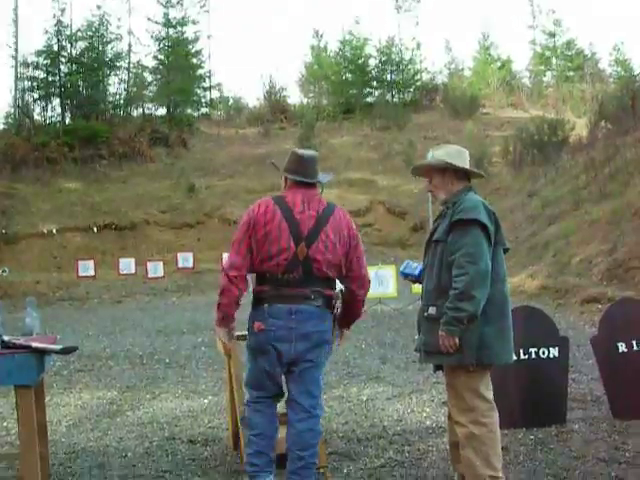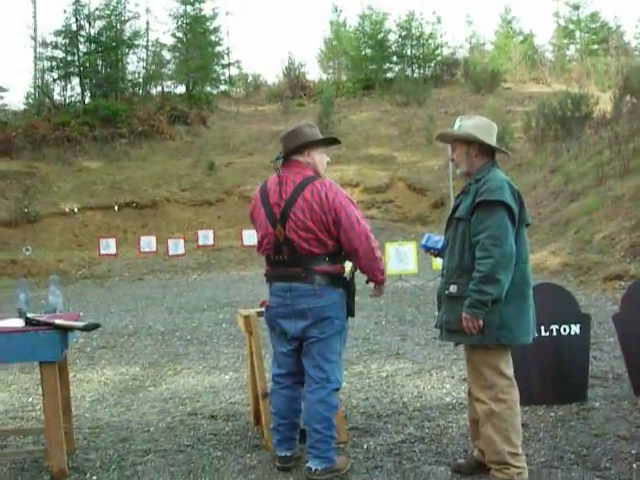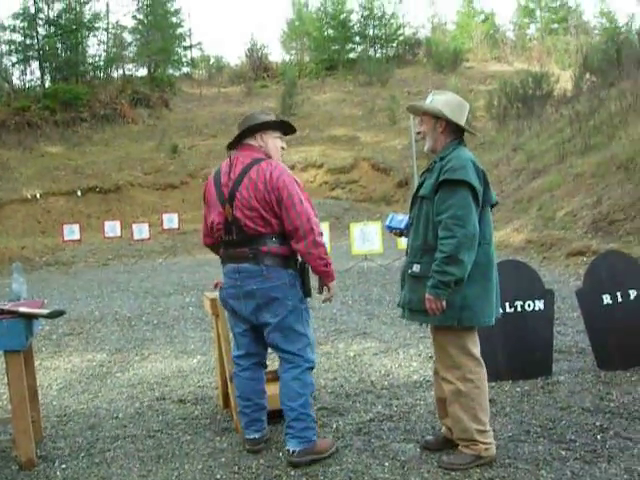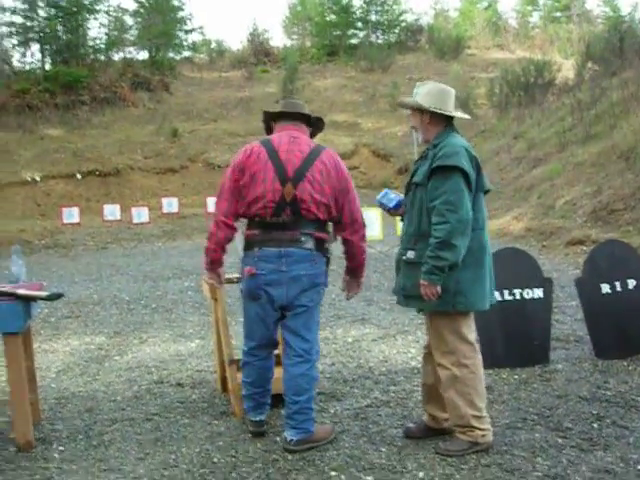
dt=0.7s
person 1, frame 1
left shoulder: (469, 210)
right shoulder: (458, 211)
left elbow: (472, 275)
left wrist: (452, 323)
right wrist: (424, 278)
left hip: (467, 334)
right hip: (460, 333)
left knee: (473, 412)
right knee: (461, 411)
person 1, frame 2
left shoulder: (492, 189)
right shoulder: (481, 186)
left elbow: (496, 256)
left wrist: (476, 306)
right wrist: (447, 250)
left hip: (487, 313)
right hip: (479, 309)
left knee: (494, 388)
right knee: (481, 386)
person 1, frame 3
left shoulder: (457, 166)
right shoulder: (448, 164)
left elbow: (459, 236)
left wrist: (438, 286)
right wrist: (412, 230)
left hip: (453, 292)
right hip: (445, 288)
left knee: (460, 367)
right knee: (447, 364)
left ankle: (477, 443)
right ankle: (454, 429)
person 1, frame 4
left shoulder: (450, 155)
right shoulder: (443, 152)
left elbow: (453, 222)
left wrist: (433, 272)
right wrist: (406, 211)
left hip: (448, 278)
right hip: (441, 276)
left knee: (456, 354)
right knee: (436, 351)
left ankle: (474, 430)
right ankle: (439, 418)
person 2, frame 1
left shoulder: (261, 211)
right shoulder: (340, 218)
left elbow: (235, 270)
right elbow: (359, 280)
left wrist: (224, 317)
right wrist: (345, 320)
left hip: (269, 318)
right hip: (316, 320)
left knee: (261, 399)
right knee: (306, 406)
person 2, frame 2
left shoulder: (262, 193)
right shoulder: (326, 192)
right elbow: (362, 243)
right wrist: (378, 277)
left hip: (279, 295)
right hip: (321, 296)
left knee: (285, 376)
right knee: (322, 380)
left ankle: (285, 450)
person 2, frame 3
left shoulder: (217, 177)
right shoulder: (273, 171)
left elbow: (210, 237)
right elbow: (305, 228)
right wrist: (325, 273)
left hip: (233, 279)
right hip: (274, 277)
left knee: (247, 358)
right knee: (296, 359)
left ankle: (253, 433)
right ankle: (301, 442)
person 2, frame 4
left shoulder: (249, 155)
right shoulder: (329, 160)
left elbow: (223, 216)
right elbow: (352, 223)
left wrist: (213, 262)
right wrist: (355, 270)
left hip: (260, 260)
right hip: (307, 262)
left knee: (257, 345)
right knee: (301, 350)
left ankle: (256, 415)
right ankle: (299, 430)
